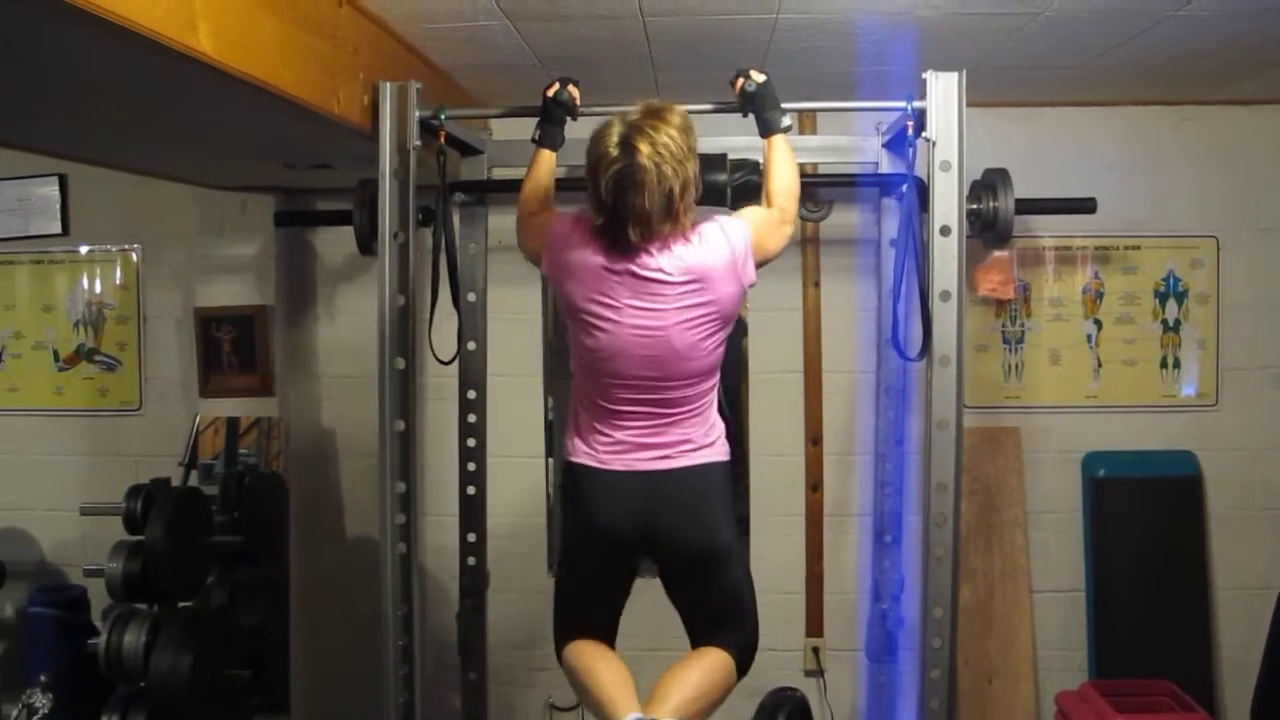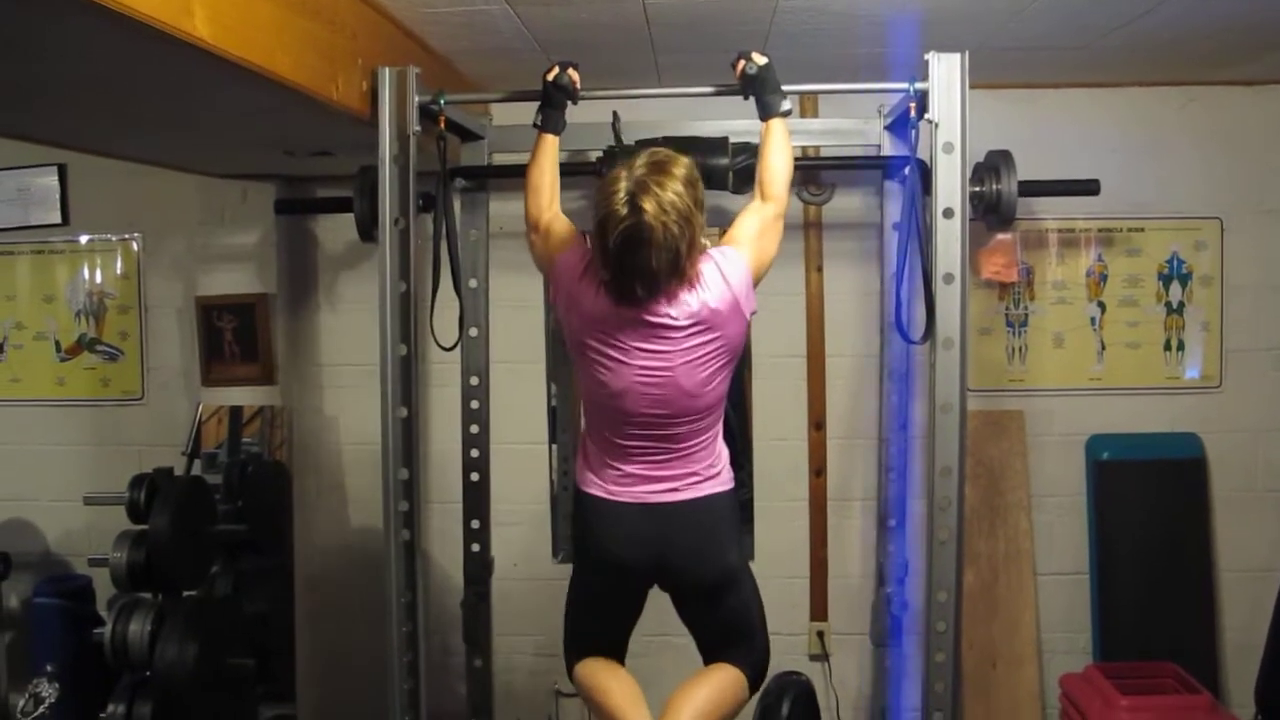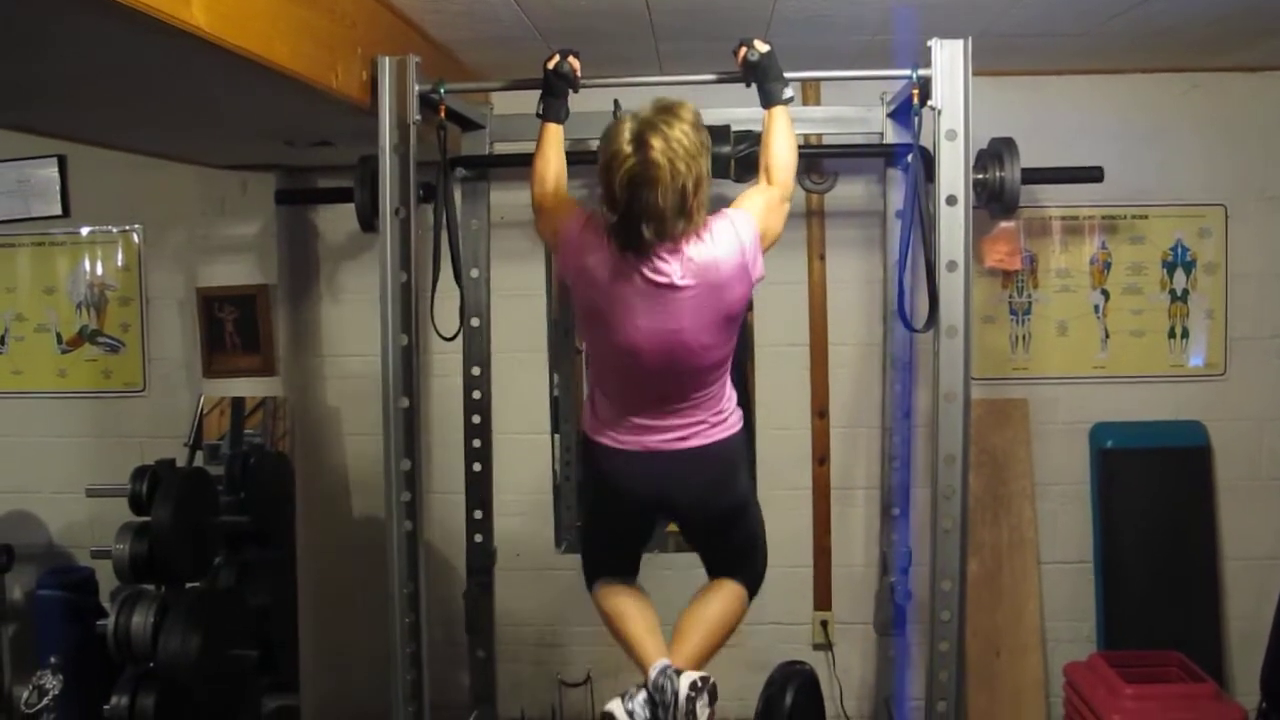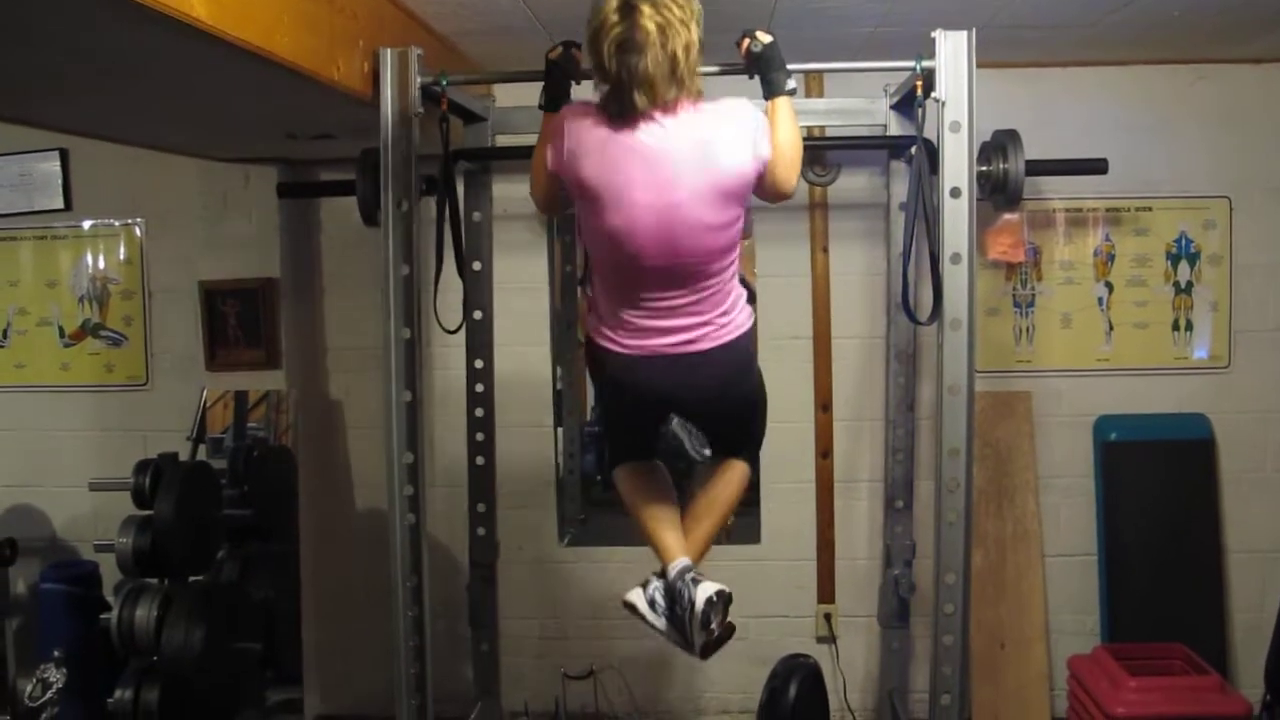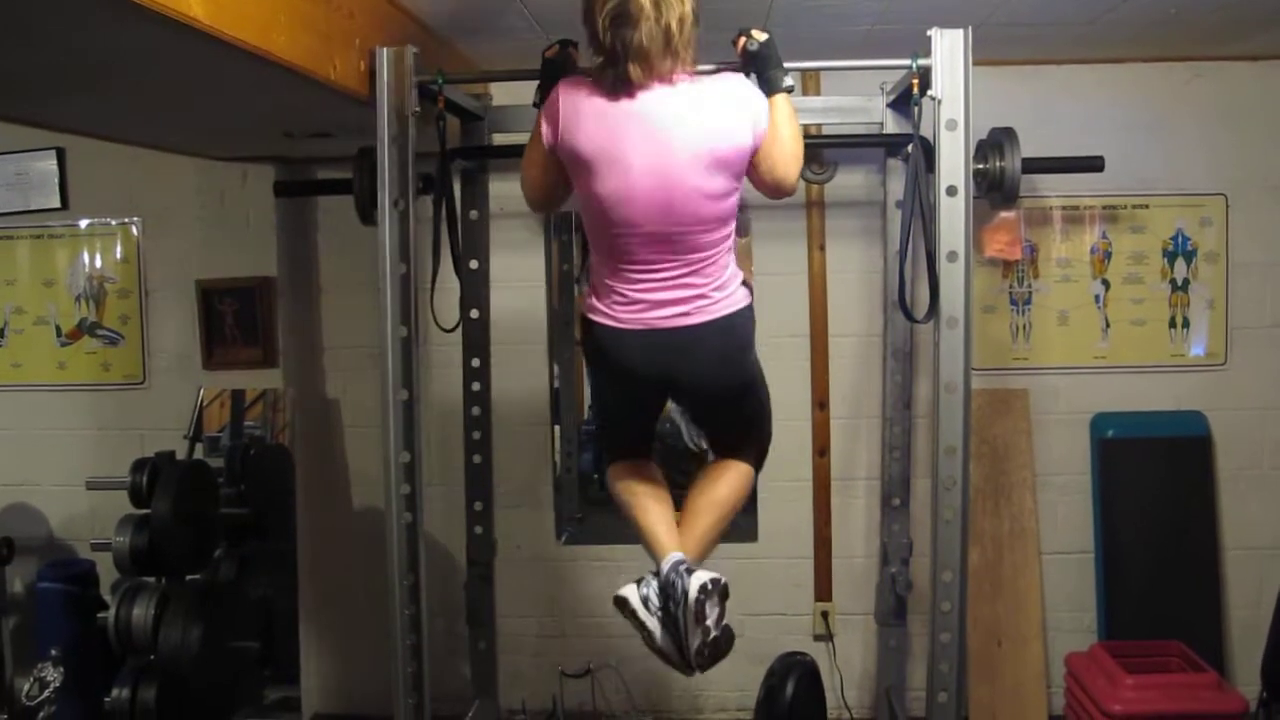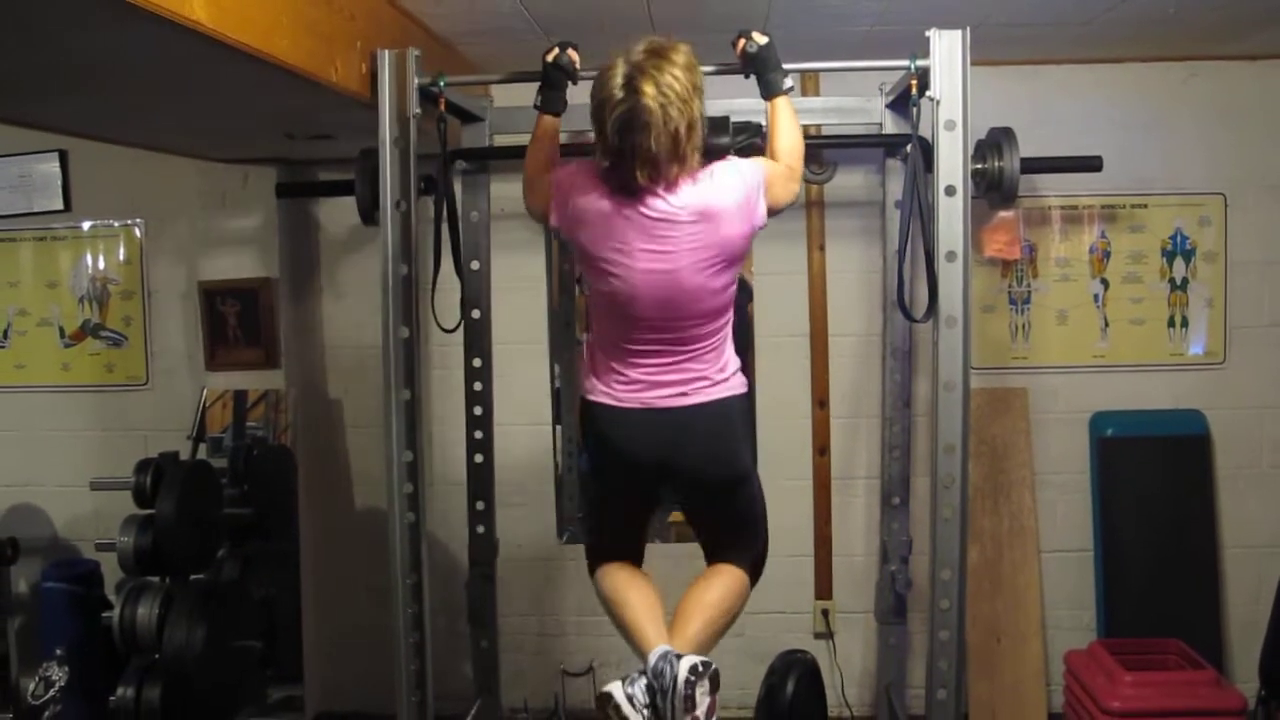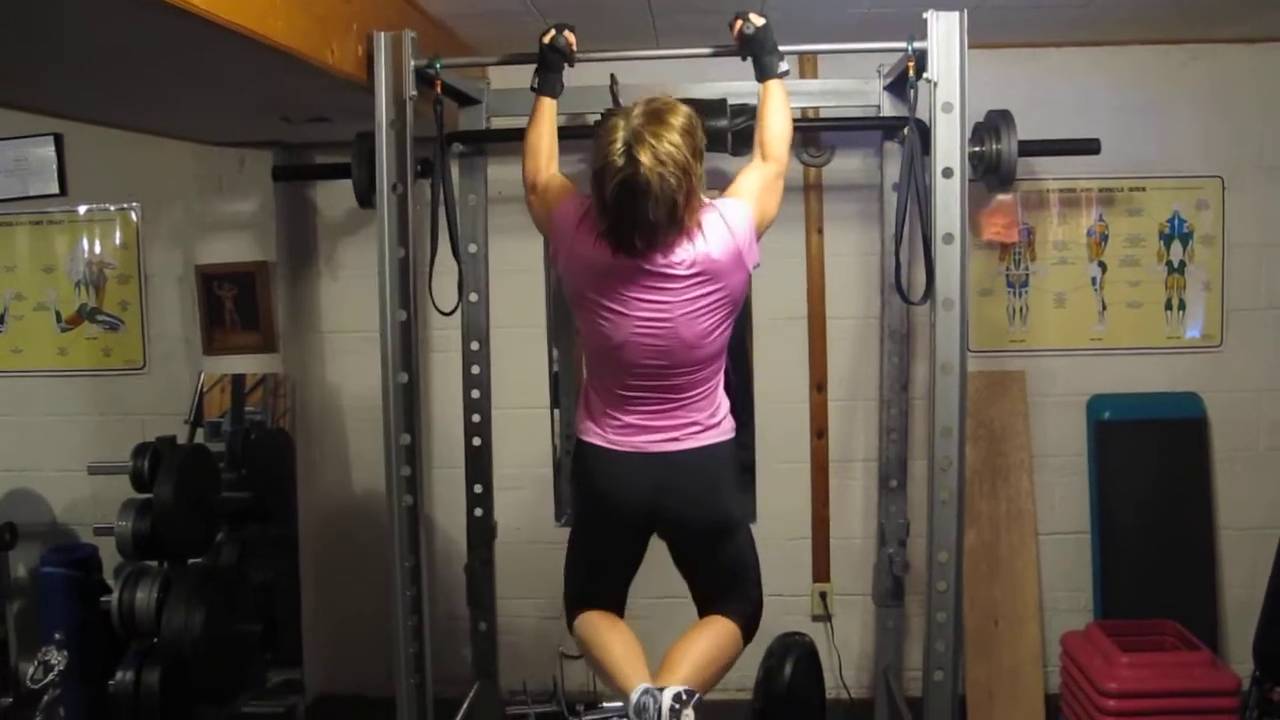
dt=0.4s
person 1, frame 1
left shoulder: (572, 254)
right shoulder: (722, 252)
left elbow: (527, 220)
right elbow: (784, 212)
left wrist: (548, 131)
right wrist: (771, 119)
left hip: (597, 489)
right hip: (693, 490)
left knee: (580, 635)
right knee: (730, 641)
person 1, frame 2
left shoulder: (578, 293)
right shoulder: (726, 290)
left elbow: (539, 215)
right elbow: (771, 202)
left wrist: (551, 116)
right wrist: (771, 102)
left hip: (608, 519)
right hip: (701, 518)
left knee: (590, 655)
right knee: (742, 657)
person 1, frame 3
left shoulder: (586, 256)
right shoulder: (730, 252)
left elbow: (546, 198)
right elbow: (778, 184)
left wrist: (553, 105)
right wrist: (774, 90)
left hip: (615, 462)
right hip: (711, 460)
left knee: (608, 572)
right knee: (739, 567)
person 1, frame 4
left shoulder: (578, 135)
right shoulder: (735, 128)
left elbow: (545, 197)
right elbow: (784, 180)
left wrist: (555, 96)
right wrist: (777, 81)
left hip: (619, 358)
right hip: (719, 356)
left knee: (629, 453)
right knee: (738, 446)
left ankle: (674, 570)
right ankle: (685, 579)
person 1, frame 5
left shoulder: (570, 104)
right shoulder: (734, 97)
left elbow: (539, 196)
right elbow: (783, 178)
right wrist: (775, 78)
left hip: (617, 336)
right hip: (715, 331)
left knee: (625, 452)
right knee: (743, 444)
left ankle: (668, 569)
right ankle: (684, 574)
person 1, frame 6
left shoulder: (581, 198)
right shoulder: (732, 191)
left elbow: (534, 192)
right elbow: (789, 170)
left wrist: (550, 97)
right wrist: (773, 79)
left hip: (614, 421)
right hip: (712, 418)
left knee: (611, 552)
right knee: (739, 549)
left ankle: (657, 663)
right ankle: (683, 663)
person 1, frame 7
left shoulder: (579, 246)
right shoulder: (727, 243)
left elbow: (539, 177)
right elbow: (772, 159)
left wrist: (548, 78)
right wrist: (769, 63)
left hip: (607, 468)
right hip: (701, 467)
left knee: (590, 605)
right knee: (734, 606)
